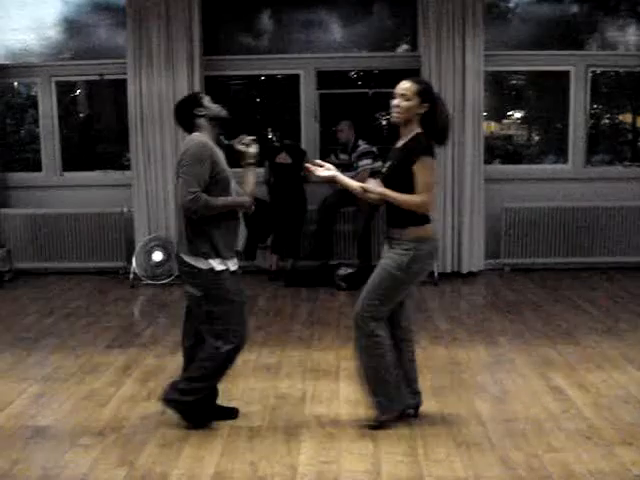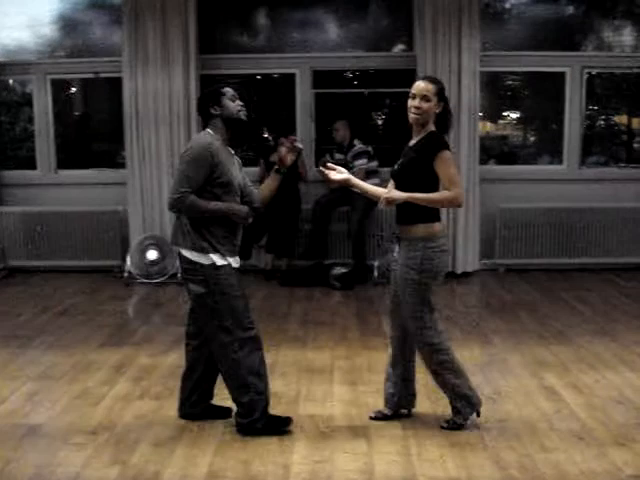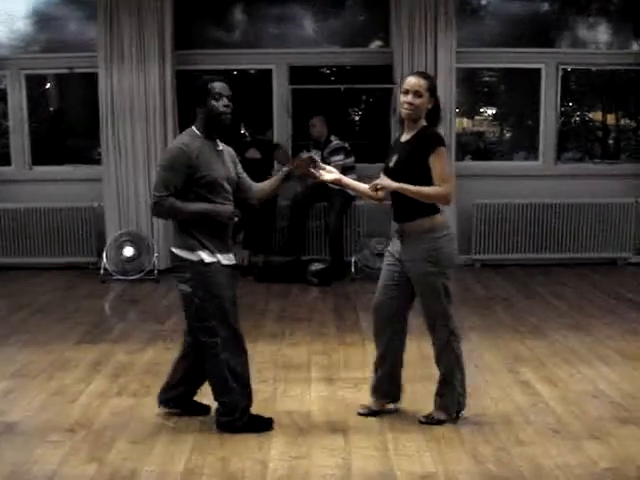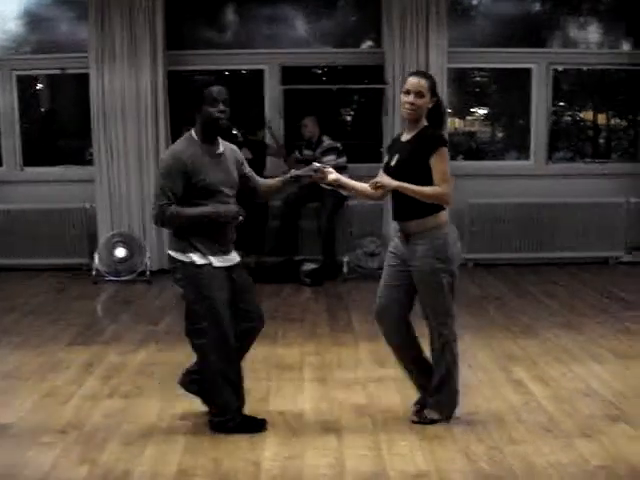
dt=0.2s
person 1, frame 1
left shoulder: (420, 147)
right shoulder: (400, 145)
left elbow: (424, 203)
right elbow: (378, 196)
left wrist: (382, 189)
right wrist: (337, 176)
left hip: (413, 246)
right hip: (398, 244)
left knee: (367, 314)
right knee: (395, 322)
left ankle: (388, 405)
right ankle: (405, 402)
person 1, frame 2
left shoulder: (435, 144)
right shoulder: (412, 145)
left elbow: (456, 197)
right elbow: (391, 195)
left wrist: (405, 195)
right wrist: (350, 180)
left hip: (424, 246)
right hip: (408, 243)
left knee: (420, 327)
right knee: (403, 325)
left ankle: (465, 403)
right ankle: (398, 401)
person 1, frame 3
left shoulder: (431, 140)
right shoulder: (399, 141)
left elbow: (445, 193)
right elbow: (381, 192)
left wrist: (398, 185)
right wrist: (340, 179)
left hip: (429, 240)
right hip: (403, 239)
left knee: (439, 322)
right knee: (386, 314)
left ankle: (450, 403)
right ankle: (385, 395)
person 1, frame 4
left shoulder: (433, 140)
right shoulder: (397, 142)
left elbow: (444, 195)
right elbow: (379, 192)
left wrist: (397, 184)
right wrist: (340, 180)
left hip: (433, 240)
right hip: (403, 239)
left knee: (439, 322)
right knee: (388, 314)
left ankle: (443, 403)
right ankle: (427, 386)
person 2, frame 1
left shoulder: (211, 150)
right shoulder: (199, 147)
left elbow: (243, 198)
right elbow: (191, 203)
left wrist: (250, 161)
right wrist: (236, 202)
left hip: (210, 259)
right hip: (208, 262)
left knee: (203, 335)
right knee: (228, 335)
left ankle: (200, 400)
right ankle: (184, 395)
person 2, frame 2
left shoulder: (228, 154)
right shoulder: (202, 147)
left elbow: (255, 200)
right elbow: (178, 201)
left wrist: (281, 168)
right wrist: (227, 210)
left hip: (215, 257)
right hip: (207, 258)
left knee: (204, 334)
right knee: (239, 334)
left ankle: (194, 402)
right ankle: (253, 415)
person 2, frame 3
left shoulder: (225, 152)
right shoulder: (183, 149)
left elbow: (253, 194)
right elbow: (160, 204)
left wrist: (286, 172)
right wrist: (210, 210)
left hip: (217, 255)
right hip: (198, 257)
left knee: (203, 333)
right knee: (223, 335)
left ankle: (176, 395)
right ankle: (234, 414)
person 2, frame 4
left shoulder: (231, 152)
right shoulder: (179, 157)
left elbow: (257, 185)
right elbow: (162, 214)
left wrist: (293, 177)
right wrist: (213, 211)
left hip: (225, 255)
right hip: (196, 260)
left knee: (250, 320)
right knee: (217, 336)
left ankle: (199, 379)
right ankle: (226, 415)
person 3, frame 1
left shoulder: (364, 150)
right shoulder: (343, 151)
left elbow: (363, 178)
right elbow: (327, 164)
right hip: (352, 190)
left knee: (361, 226)
right knee: (326, 206)
left ankle: (364, 269)
right ankle: (322, 254)
person 3, frame 2
left shoulder: (360, 149)
right shoulder: (339, 150)
left elbow: (359, 177)
right elbow: (323, 163)
left wrist: (339, 184)
right hip: (348, 189)
left knee: (356, 225)
right knee: (320, 205)
left ankle: (360, 268)
right ankle: (317, 253)
person 3, frame 3
left shoulder: (336, 146)
right shoulder: (316, 146)
right elbow: (299, 160)
left wrist: (315, 180)
left hip: (343, 189)
right hip: (326, 185)
left knee: (333, 221)
right knee: (298, 201)
left ankle: (337, 264)
right ankle: (294, 249)
person 3, frame 4
left shoulder: (328, 146)
right shoulder: (307, 146)
right elbow: (291, 160)
left hip: (335, 189)
right hip: (318, 186)
left knee: (325, 221)
right knee: (290, 201)
left ankle: (329, 265)
right ankle: (287, 249)
person 4, frame 1
left shoulder: (272, 153)
right shoulder: (299, 152)
left elbow: (268, 179)
right elbow: (306, 176)
left wrist: (272, 196)
left hip: (278, 197)
right hip: (296, 197)
left knee: (278, 231)
right knee: (293, 232)
left ankle: (275, 267)
right ankle: (288, 267)
person 4, frame 2
left shoulder: (268, 153)
right shoulder: (294, 152)
left elbow: (262, 177)
right elbow: (303, 176)
left hip: (271, 196)
right hip: (289, 196)
left knee: (273, 231)
right knee: (288, 232)
left ankle: (269, 266)
right ankle: (283, 267)
person 4, frame 3
left shoulder: (243, 147)
right shoulder: (271, 146)
right elbow: (286, 163)
right wrist: (280, 147)
left knee: (251, 226)
right knee: (264, 227)
person 4, frame 4
left shoulder: (237, 148)
right shoulder: (262, 146)
right elbow: (281, 152)
right wrist: (271, 131)
left hip: (241, 194)
right hip: (257, 193)
left knee: (243, 228)
right knee: (257, 228)
